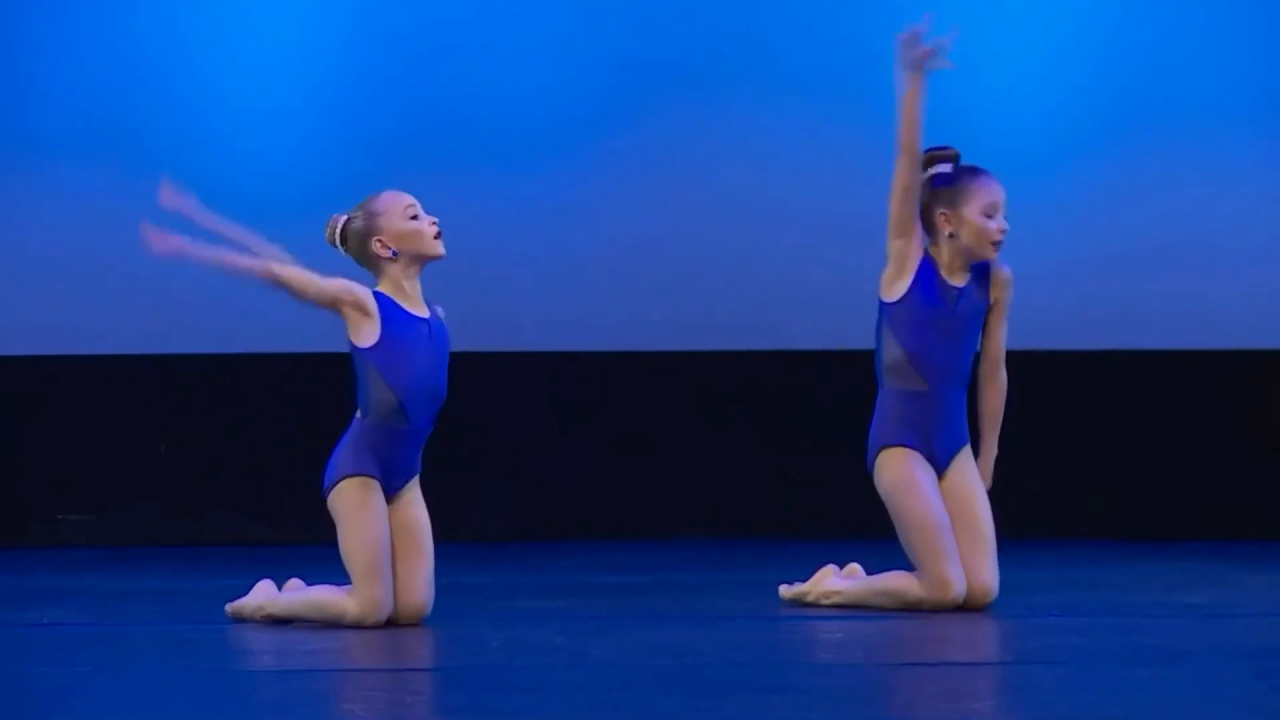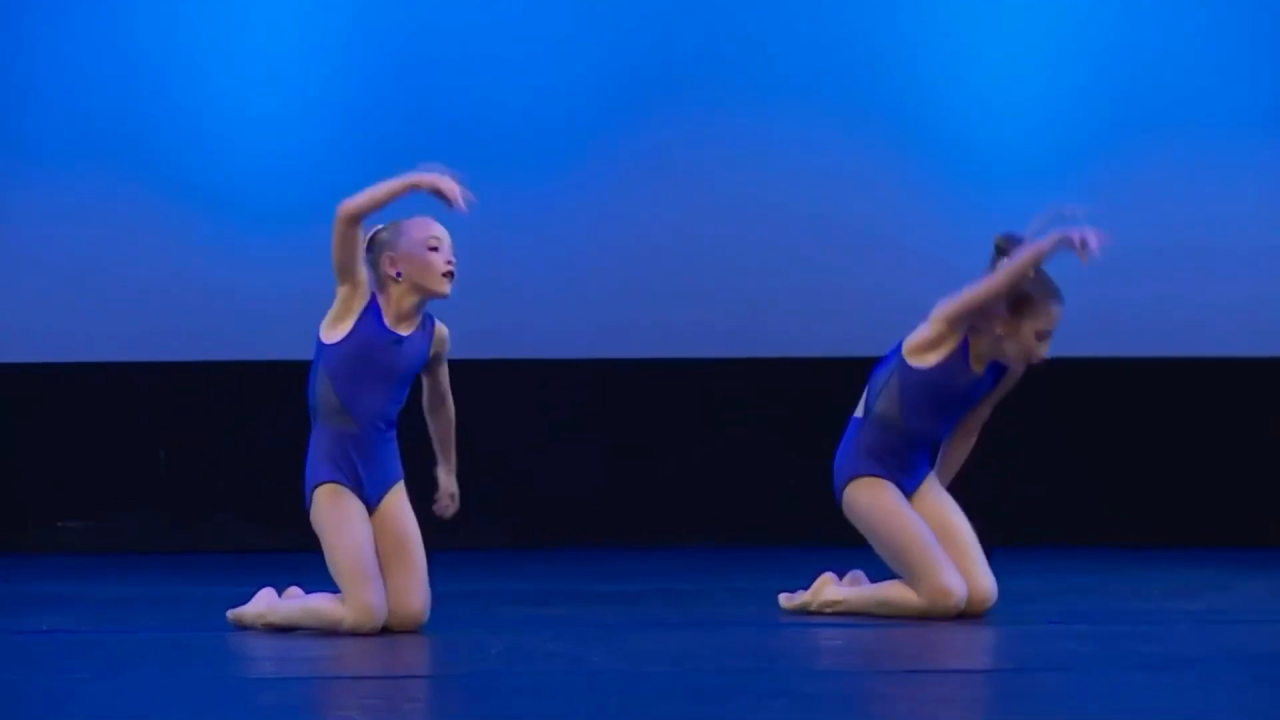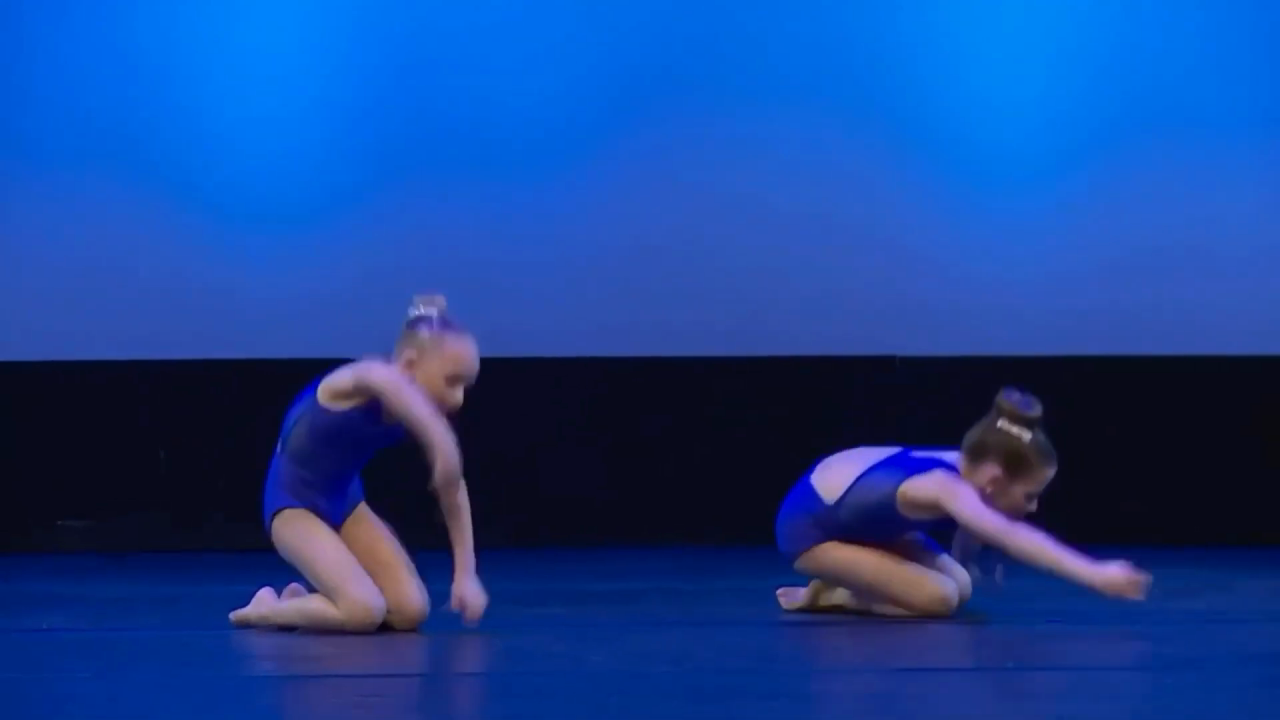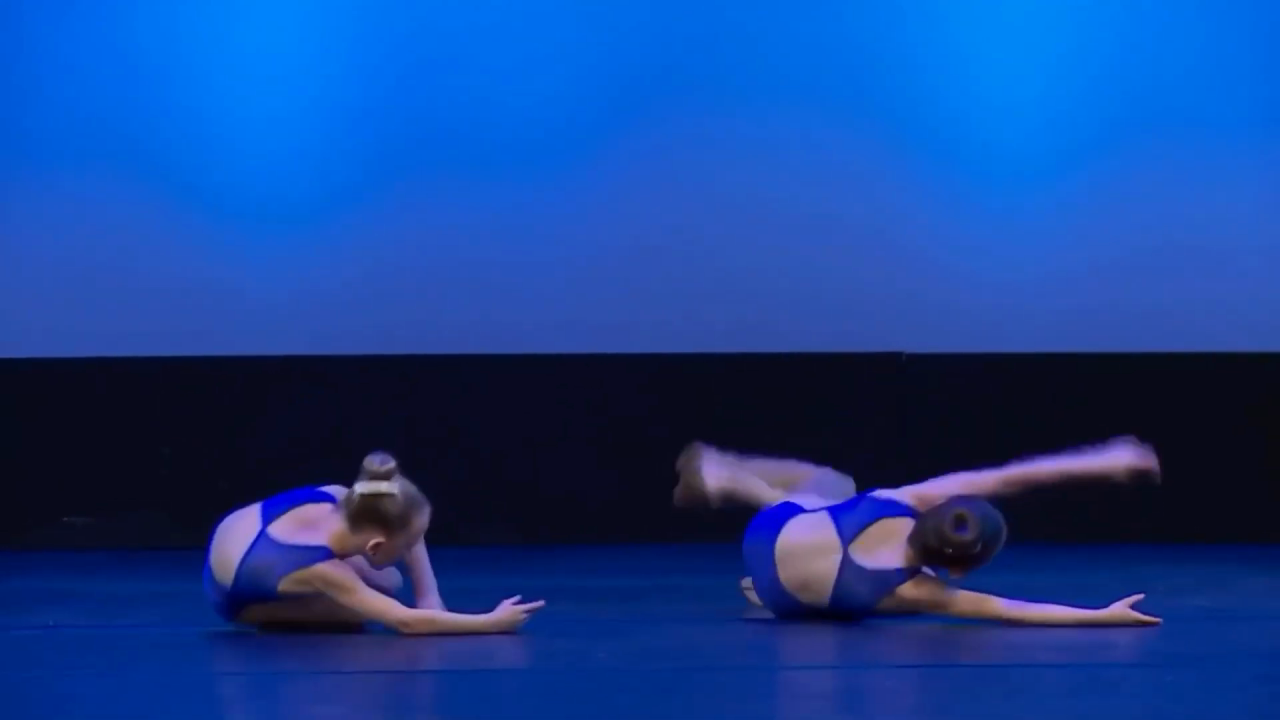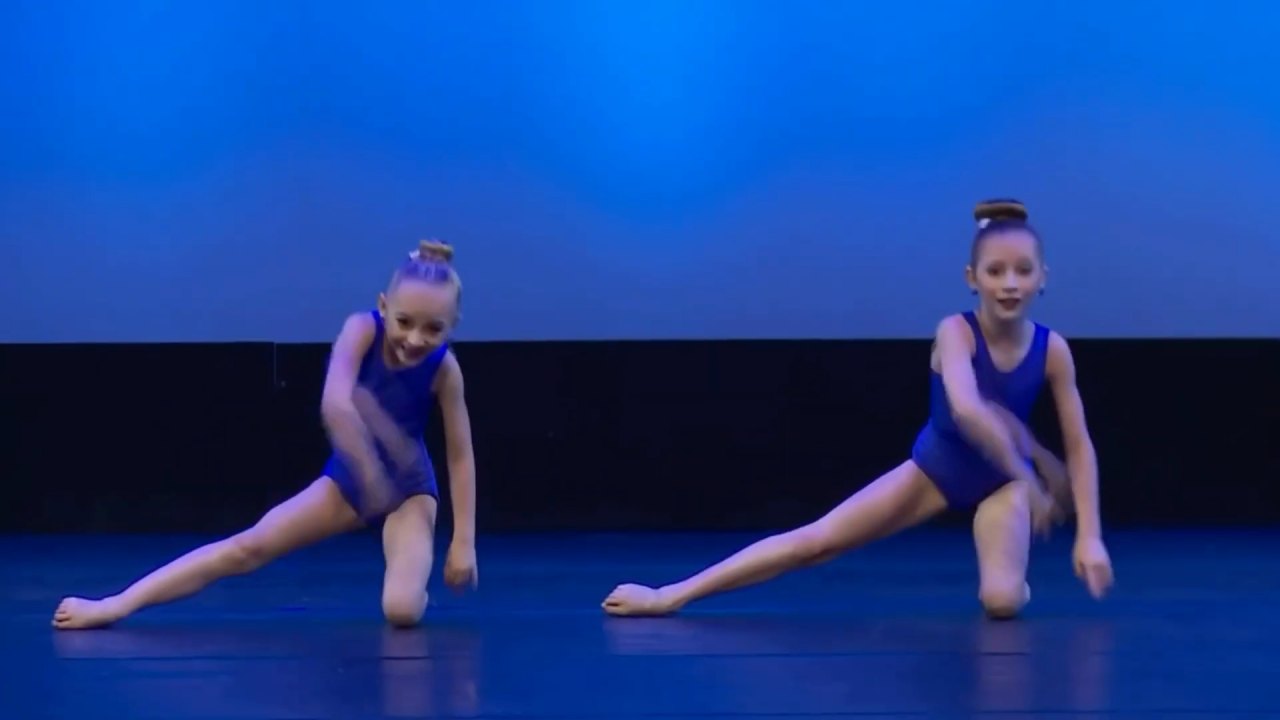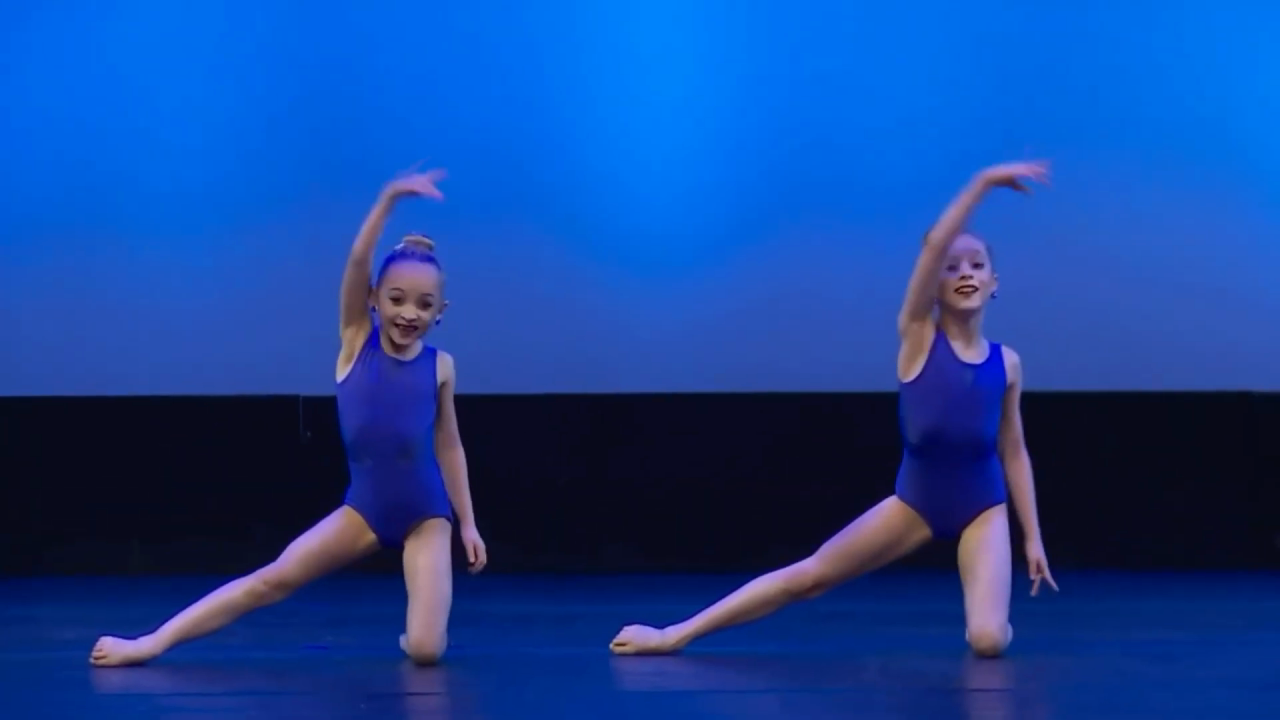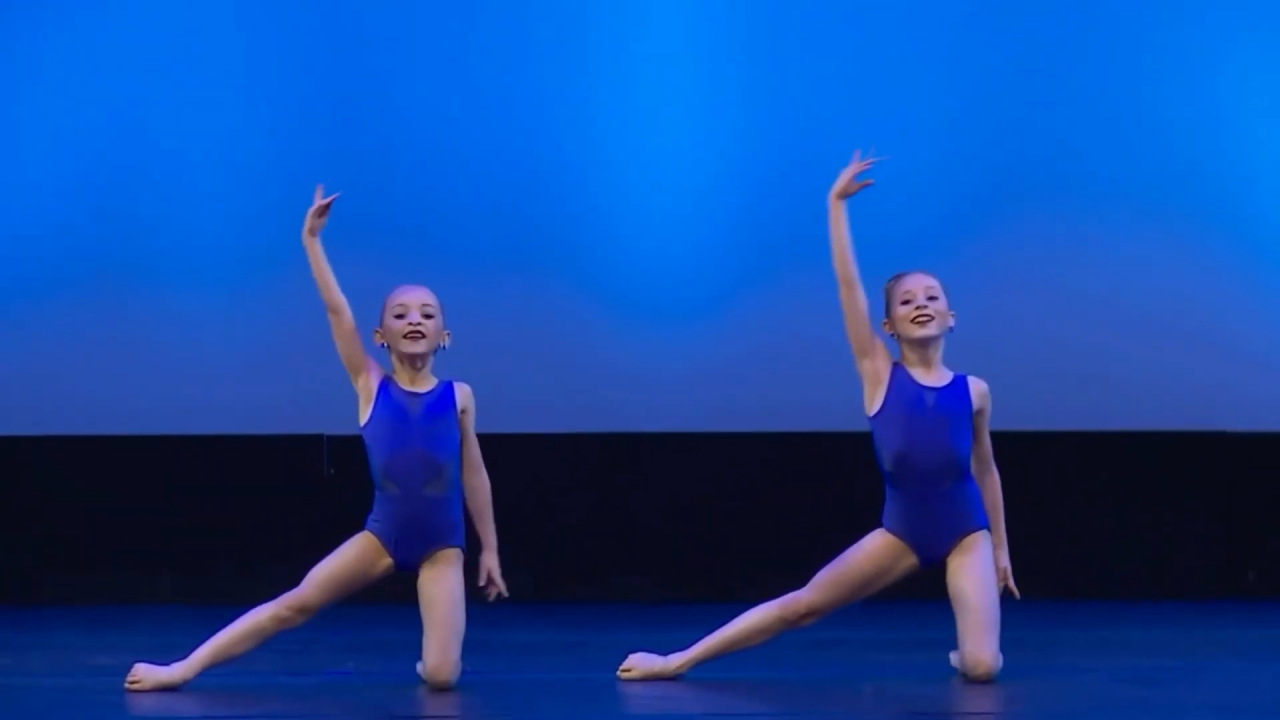
dt=0.7s
person 1, frame 1
left shoulder: (996, 281)
right shoulder: (905, 259)
left elbow: (993, 373)
right elbow: (906, 160)
left wrist: (987, 457)
right wrist: (913, 76)
left hip: (955, 442)
right hip: (900, 440)
left knee: (982, 591)
right knee: (945, 591)
left ankle: (857, 580)
right ankle: (830, 587)
person 1, frame 2
left shoulder: (1007, 370)
right shoulder: (947, 328)
right elbow: (1008, 275)
left wrist: (933, 495)
right wrist: (1056, 238)
left hip: (914, 473)
right hip: (864, 468)
left knee: (981, 595)
right knee: (947, 596)
left ankle: (859, 588)
right ankle: (830, 596)
person 1, frame 3
left shoulder: (968, 480)
right shoulder: (944, 487)
left elbow: (976, 531)
right elbow: (1011, 535)
left wrist: (956, 563)
right wrist: (1093, 574)
left hip: (855, 518)
right hip: (810, 530)
left knee: (958, 586)
right knee: (941, 599)
left ankle: (842, 583)
right ankle: (828, 597)
person 1, frame 4
left shoulder: (897, 507)
right shoulder: (906, 593)
left elbow: (1001, 479)
right elbow: (1002, 608)
left wrist: (1097, 461)
right wrist: (1098, 615)
left hip: (773, 533)
right hip: (781, 592)
left knee: (837, 488)
left ankle: (724, 478)
person 1, frame 5
left shoulder: (1052, 350)
right shoulder: (956, 332)
left elbow: (1078, 445)
right elbow: (966, 409)
left wrist: (1089, 535)
right wrist: (1026, 471)
left hip: (1002, 478)
right hip: (935, 467)
left knee: (1003, 599)
right knee: (815, 541)
left ankle: (1013, 577)
right ankle: (671, 595)
person 1, frame 6
left shoulder: (1007, 363)
right shoulder: (918, 336)
left elbow: (1014, 452)
right elbow: (935, 245)
left wrist: (1034, 536)
right wrist: (983, 181)
left hip: (983, 508)
right hip: (915, 502)
left knee: (990, 640)
right knee: (809, 575)
left ankle: (988, 618)
right ankle: (677, 634)
person 1, frame 7
left shoulder: (974, 390)
right shoulder: (879, 373)
left elbow: (985, 469)
right elbow: (847, 281)
left wrist: (1001, 548)
right wrist: (837, 202)
left hip: (966, 534)
right hip: (900, 532)
left knee: (983, 666)
right knee: (801, 604)
left ankle: (961, 652)
right ankle: (677, 660)
person 2, frame 1
left shoulder: (434, 316)
right shoulder: (361, 303)
right elbow: (275, 271)
right wrist: (189, 244)
left hip: (404, 475)
right hip: (360, 469)
left knee: (414, 610)
right knee: (371, 610)
left ankle: (298, 594)
right ankle: (270, 600)
person 2, frame 2
left shoulder: (434, 335)
right shoulder: (354, 300)
left elbow: (439, 404)
right elbow: (347, 215)
left wrist: (447, 468)
right wrist: (420, 179)
left hip: (385, 472)
right hip: (333, 471)
left knee: (411, 615)
right knee: (366, 617)
left ankle: (299, 602)
right ankle: (267, 609)
person 2, frame 3
left shoulder: (420, 410)
right shoulder: (362, 381)
left elbow: (453, 487)
right elbow: (389, 384)
left wrist: (465, 572)
right wrist: (441, 442)
left hip: (345, 500)
right hip: (294, 502)
left knee: (411, 612)
right knee: (365, 612)
left ankle: (301, 600)
right ankle: (268, 609)
person 2, frame 4
left shoulder: (335, 498)
right shoulder: (321, 568)
left elbow: (411, 539)
right elbow: (405, 620)
left wrist: (431, 602)
right wrist: (492, 621)
right hip: (236, 602)
right knee: (356, 613)
right ankle: (266, 615)
person 2, frame 5
left shoulder: (444, 368)
right shoulder: (362, 329)
left elbow: (460, 455)
right elbow: (336, 401)
left wrist: (463, 542)
right wrist: (369, 466)
left hip: (409, 492)
right hip: (346, 479)
left knee: (403, 609)
right knee: (248, 547)
left ankle: (413, 587)
right ankle: (116, 605)
person 2, frame 6
left shoulder: (440, 366)
right shoulder: (356, 342)
left elbow: (449, 446)
right elbow: (357, 264)
left wrist: (467, 522)
right wrist: (388, 199)
left hip: (426, 516)
right hip: (364, 509)
left knee: (425, 648)
right knee: (274, 579)
left ankle: (417, 628)
right ankle: (153, 642)
person 2, frame 7
left shoulder: (458, 396)
right shoulder: (370, 384)
left elbow: (474, 474)
right elbow: (337, 311)
left wrist: (490, 549)
right wrist: (312, 238)
left hip: (442, 545)
right hip: (382, 535)
left knee: (441, 675)
right knee: (295, 603)
left ankle: (430, 655)
right ankle: (182, 668)
